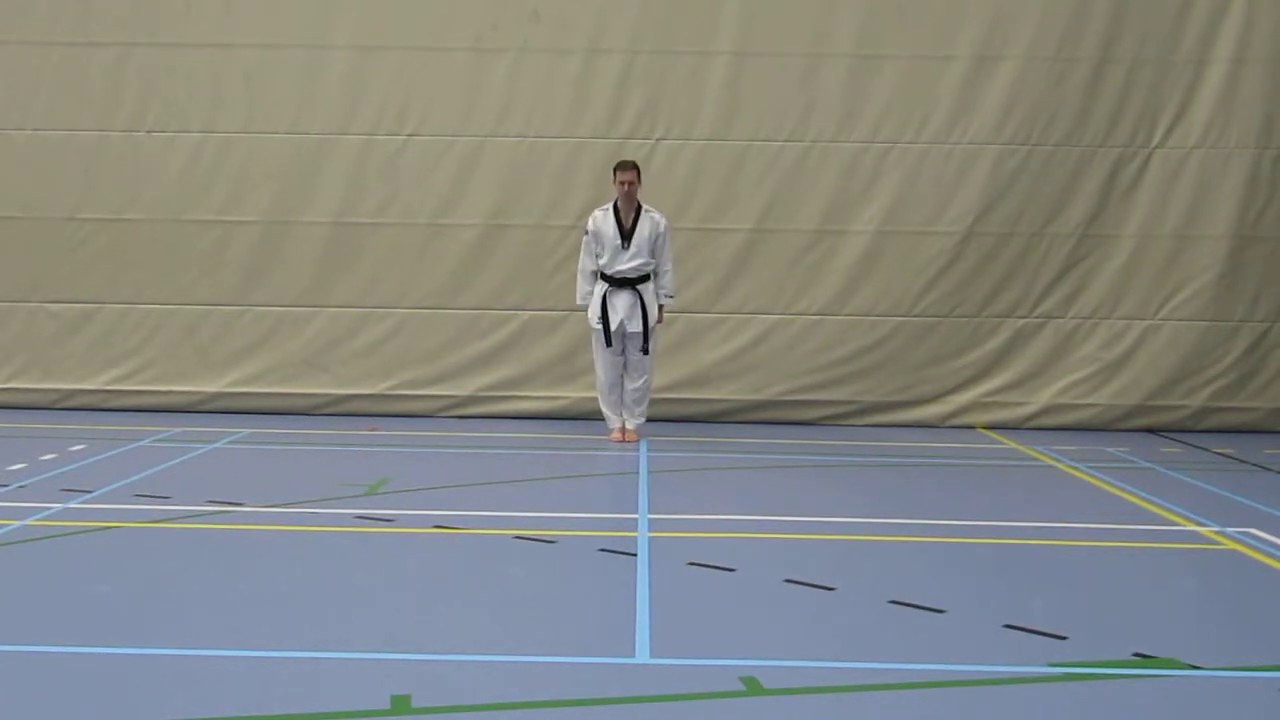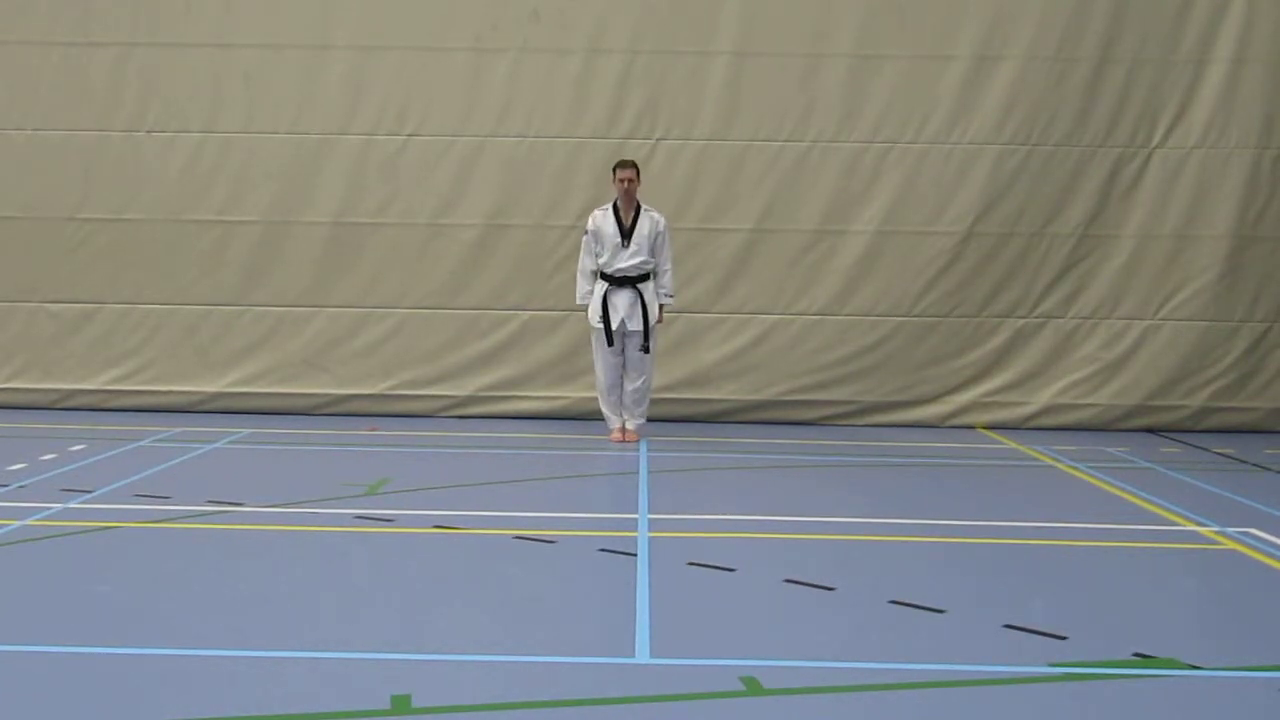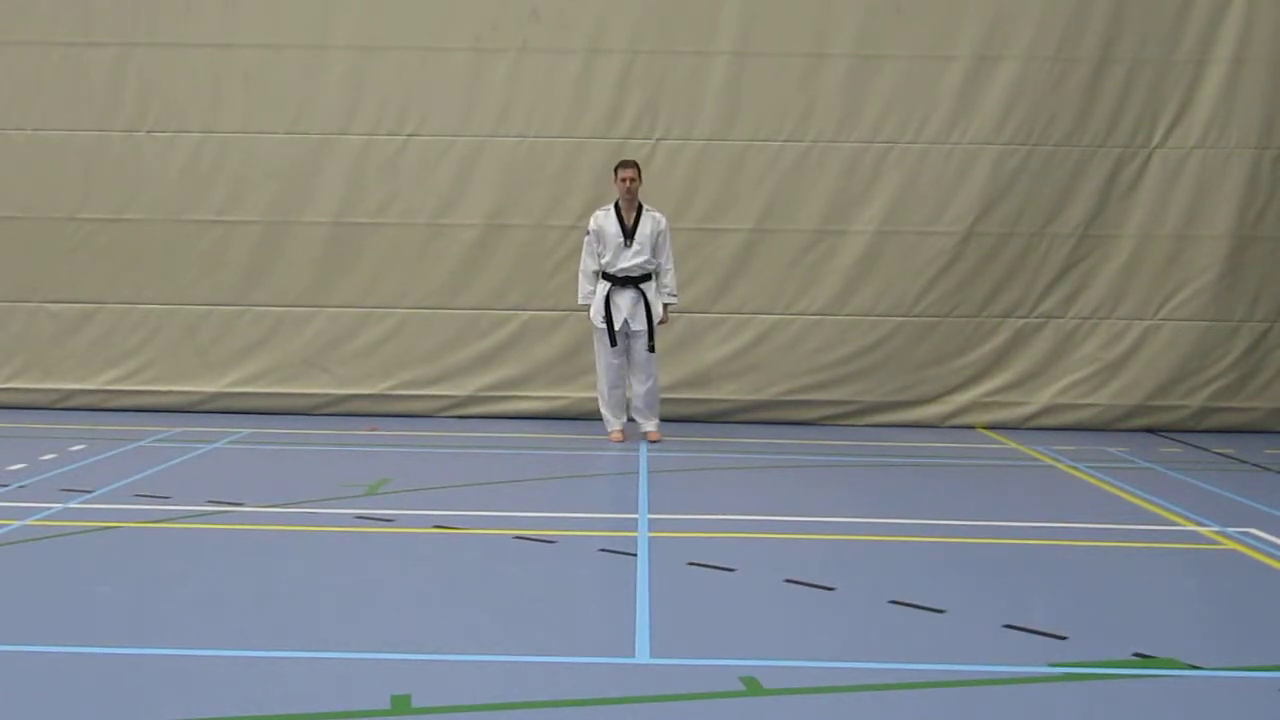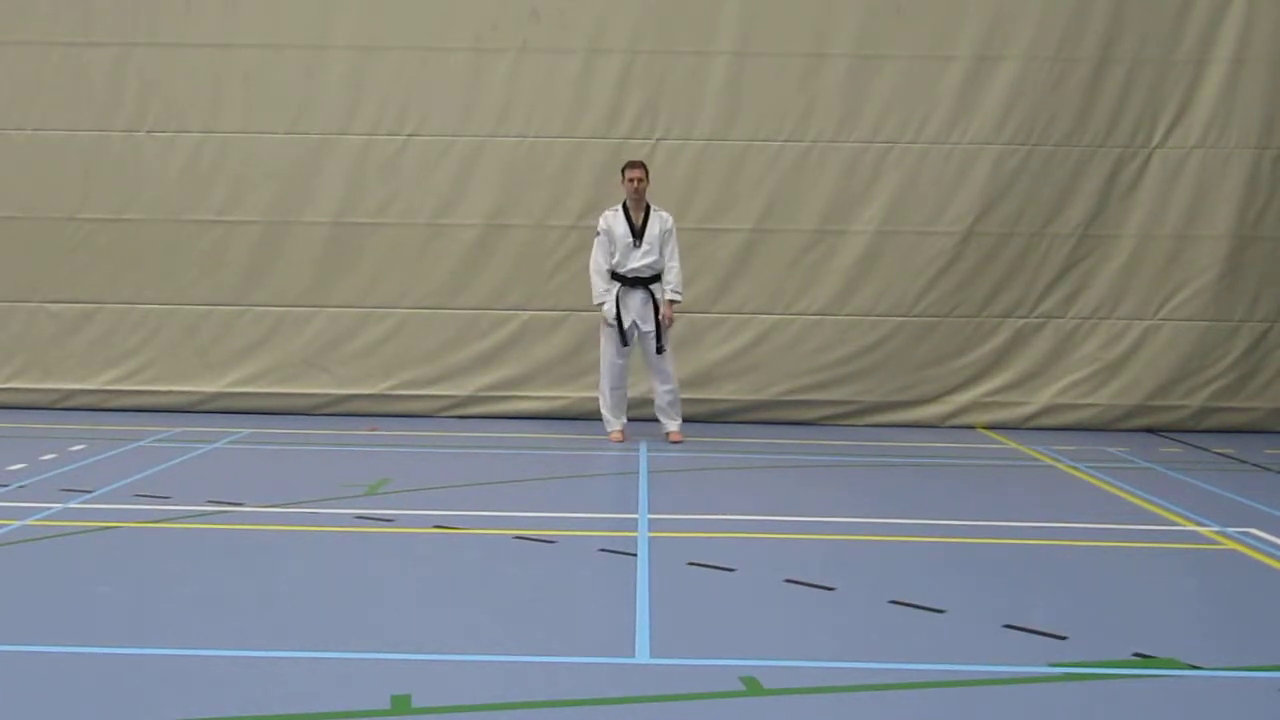
dt=0.3s
person 1, frame 1
left shoulder: (656, 221)
right shoulder: (598, 219)
left elbow: (664, 266)
right elbow: (587, 264)
left wrist: (661, 305)
right wrist: (588, 303)
left hip: (641, 298)
right hip: (607, 298)
left knee: (639, 366)
right knee: (608, 366)
left ankle: (632, 423)
right ankle: (615, 423)
person 1, frame 2
left shoulder: (655, 221)
right shoulder: (598, 219)
left elbow: (664, 265)
right elbow: (587, 264)
left wrist: (661, 305)
right wrist: (588, 303)
left hip: (641, 297)
right hip: (608, 297)
left knee: (639, 366)
right knee: (608, 366)
left ankle: (633, 423)
right ankle: (615, 423)
person 1, frame 3
left shoulder: (656, 220)
right shoulder: (599, 219)
left elbow: (665, 265)
right elbow: (589, 264)
left wrist: (665, 304)
right wrist: (589, 303)
left hip: (643, 297)
right hip: (610, 297)
left knee: (645, 366)
right knee: (610, 366)
left ankle: (649, 423)
right ankle: (615, 424)
person 1, frame 4
left shoulder: (664, 220)
right shoulder: (608, 219)
left elbow: (671, 263)
right elbow: (599, 264)
left wrist: (669, 302)
right wrist: (604, 303)
left hip: (652, 297)
right hip: (619, 296)
left knee: (662, 365)
right knee: (613, 365)
left ankle: (671, 424)
right ankle: (615, 424)
